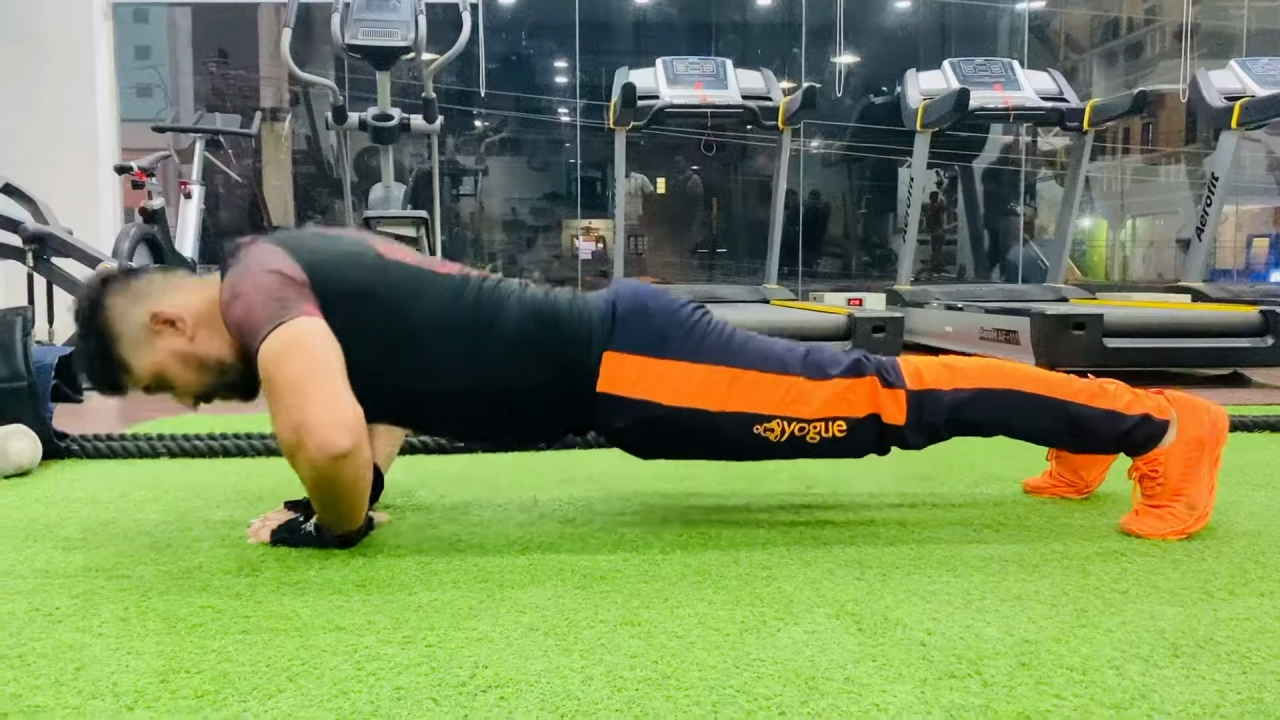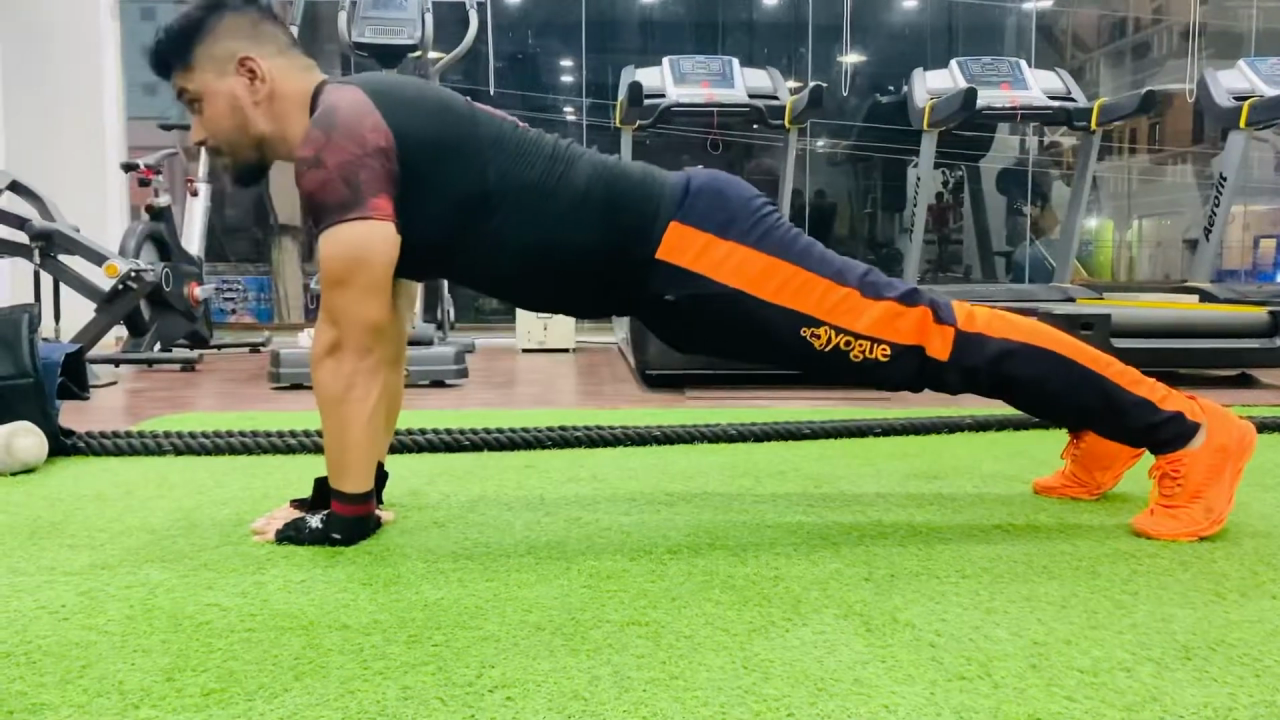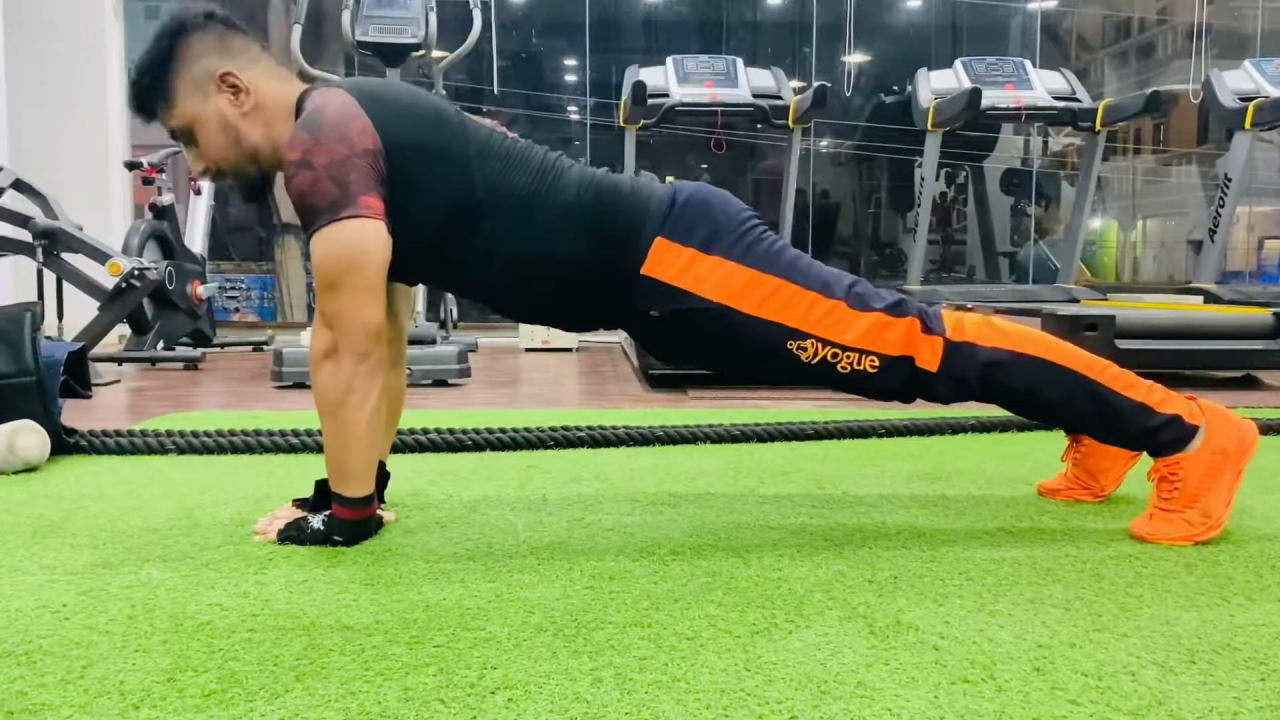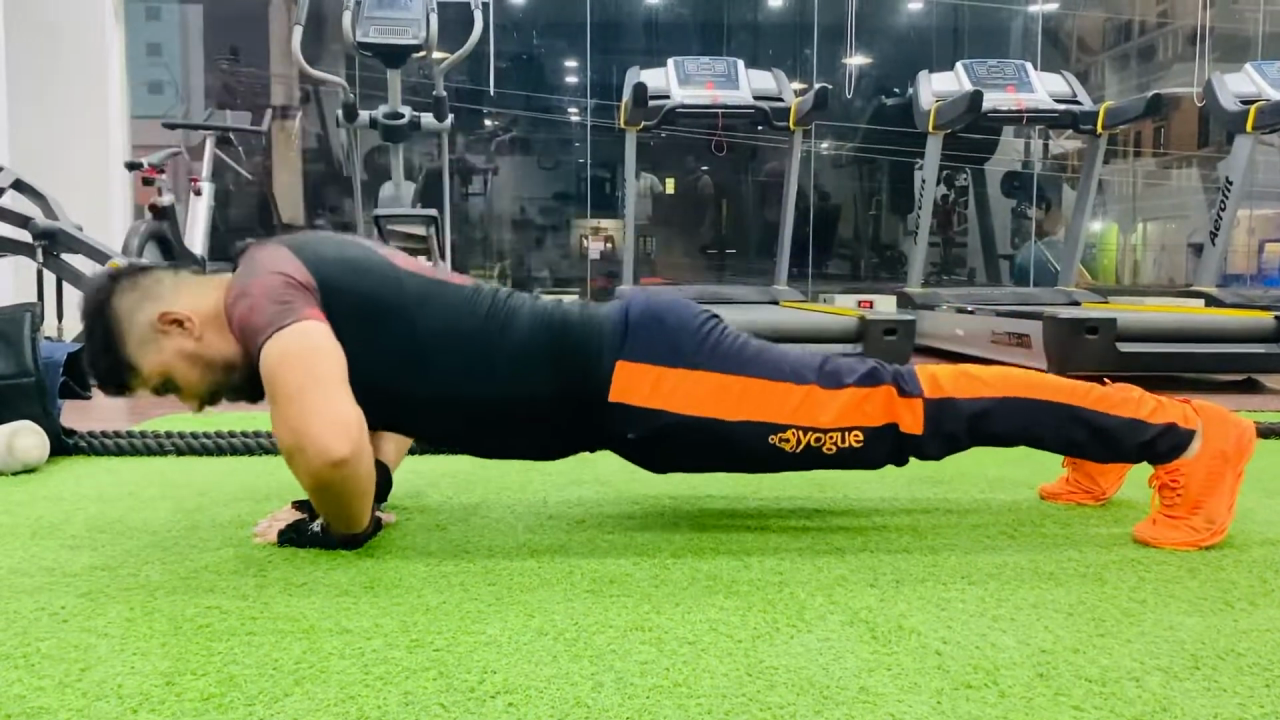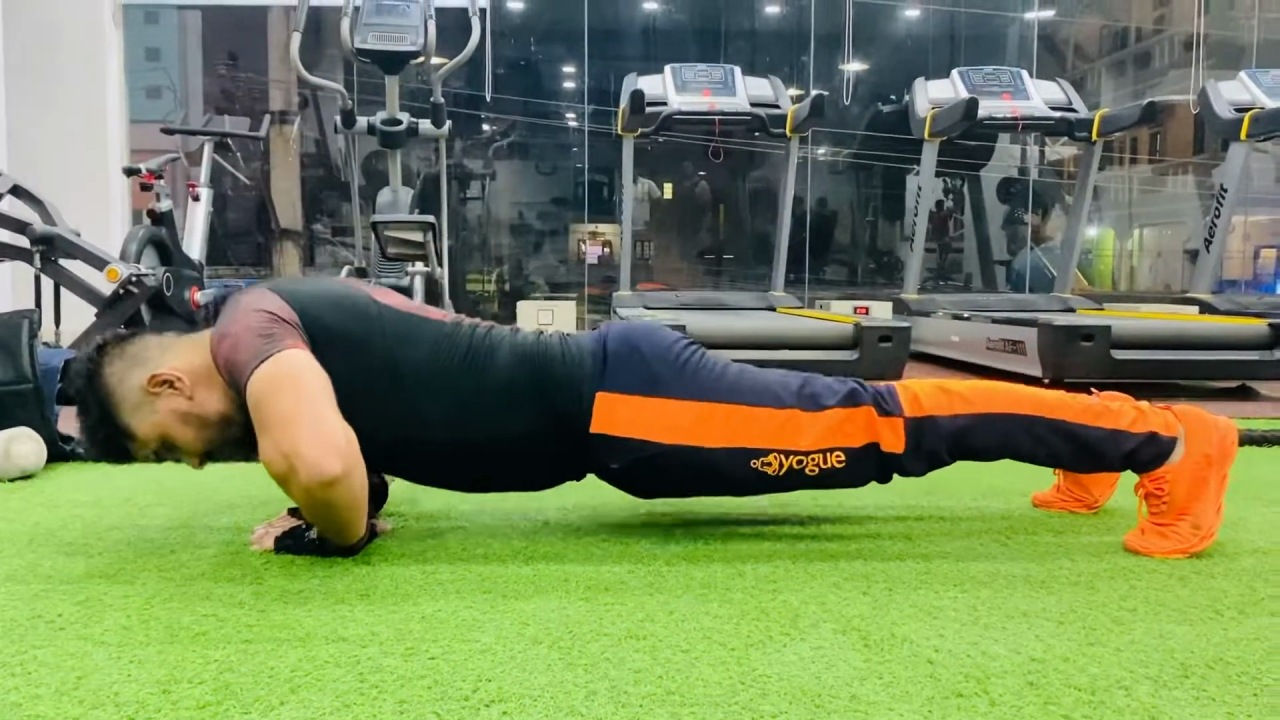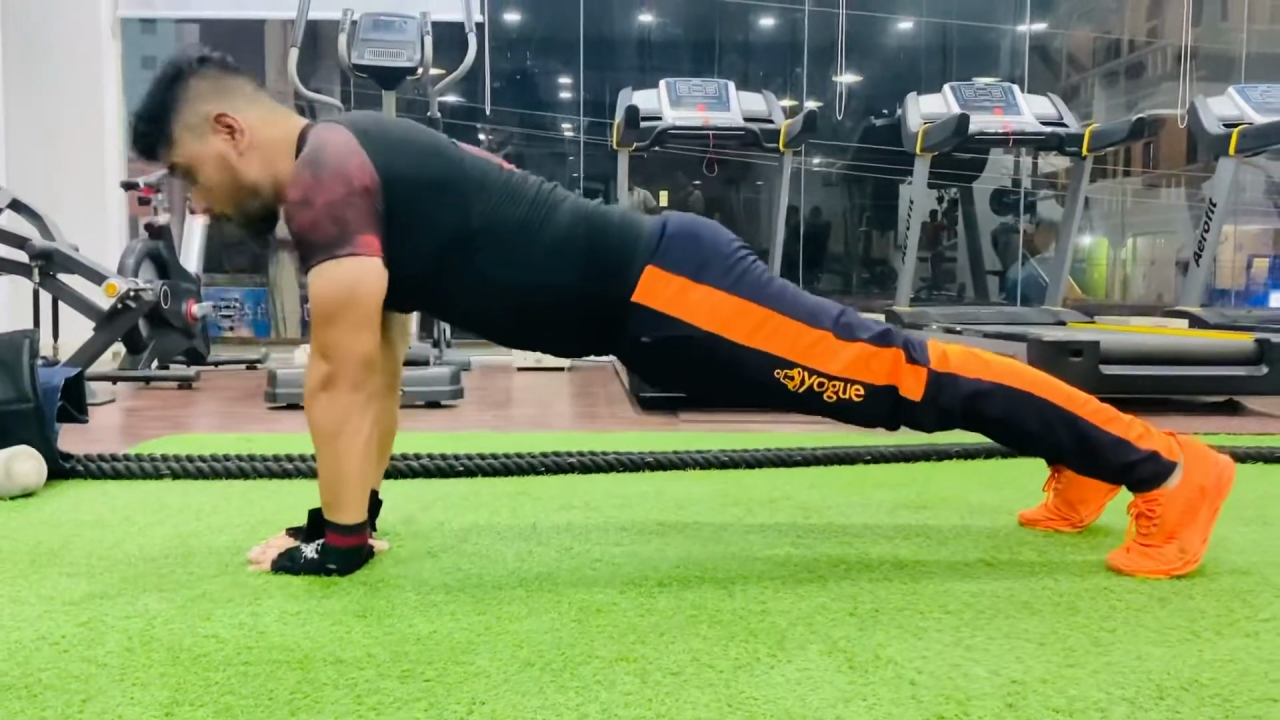
dt=0.5s
person 1, frame 1
left shoulder: (253, 284)
right shoulder: (294, 269)
left elbow: (331, 436)
left wrist: (338, 514)
right wrist: (352, 478)
left hip: (619, 364)
right hip: (608, 346)
left knee: (876, 397)
right knee: (848, 392)
left ankle: (1159, 425)
right ankle: (1082, 413)
person 1, frame 2
left shoulder: (334, 135)
right shoulder: (359, 126)
left elbow: (350, 344)
right elbow: (384, 334)
left wrist: (343, 510)
right wrist: (361, 474)
left hip: (683, 248)
right hip: (668, 250)
left knee: (918, 338)
right knee: (904, 338)
left ankle: (1187, 431)
right ankle: (1102, 431)
person 1, frame 3
left shoulder: (324, 136)
right shoulder: (352, 130)
left elbow: (348, 347)
right elbow: (383, 333)
left wrist: (348, 505)
right wrist: (367, 471)
left hip: (669, 261)
right hip: (656, 263)
left knee: (912, 348)
right knee: (895, 347)
left ankle: (1185, 433)
right ankle: (1100, 442)
person 1, frame 4
left shoulder: (261, 288)
right shoulder: (305, 275)
left elbow: (329, 442)
left wrist: (340, 522)
right wrist: (367, 480)
left hip: (628, 380)
right hip: (621, 351)
left knee: (890, 412)
right knee: (859, 403)
left ankle: (1180, 435)
right ankle: (1101, 433)
person 1, frame 5
left shoulder: (245, 328)
right shoulder: (289, 319)
left elbow: (321, 460)
left wrist: (340, 528)
right wrist: (361, 493)
left hip: (617, 406)
right hip: (606, 385)
left knee: (872, 426)
right knee: (843, 413)
left ankle: (1165, 443)
right ankle: (1091, 428)
person 1, frame 6
left shoulder: (320, 172)
right shoulder: (348, 162)
left elbow: (341, 378)
right elbow: (381, 361)
left wrist: (339, 537)
right wrist: (355, 503)
left hip: (659, 290)
right hip: (648, 283)
left knee: (892, 377)
right knee: (878, 368)
left ankle: (1165, 470)
right ankle: (1081, 469)
